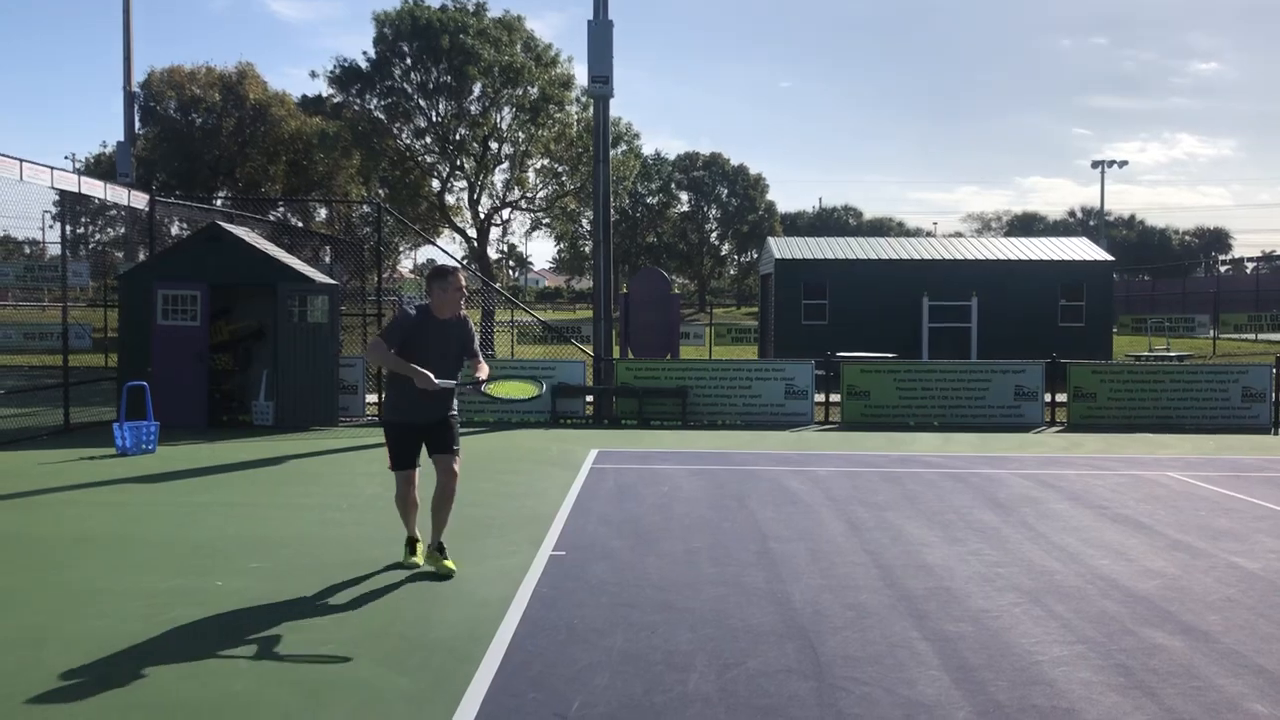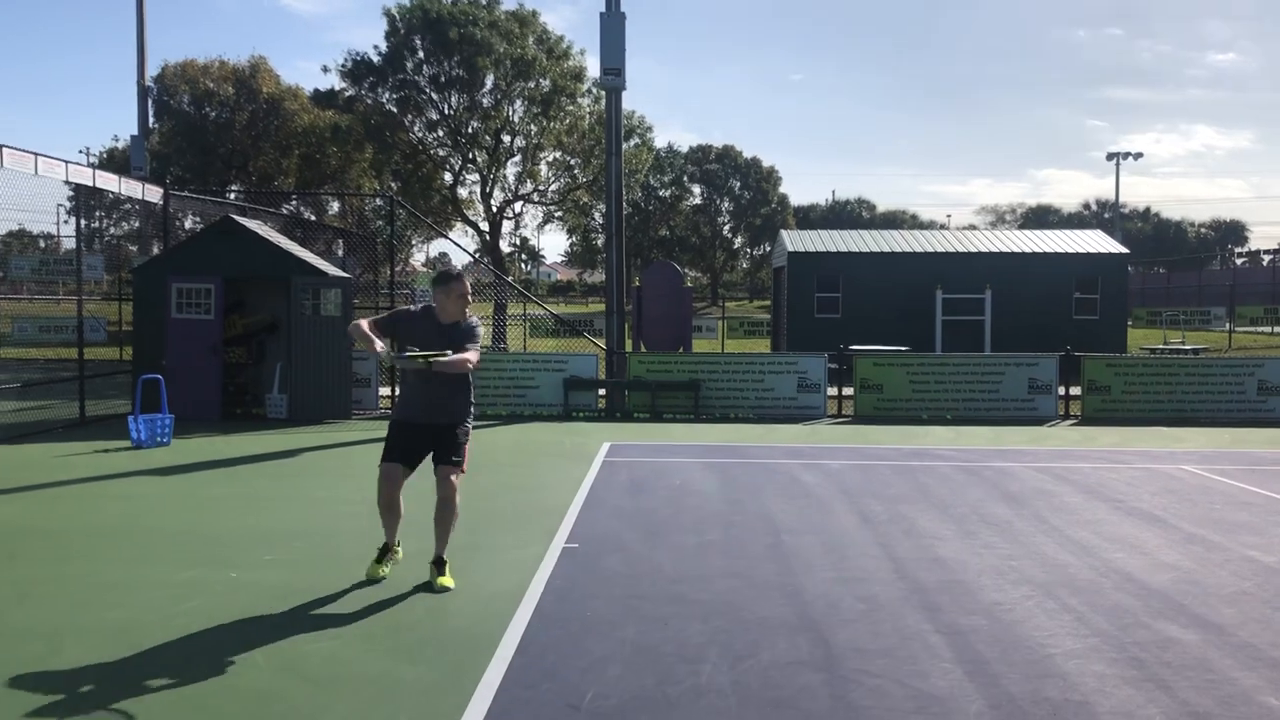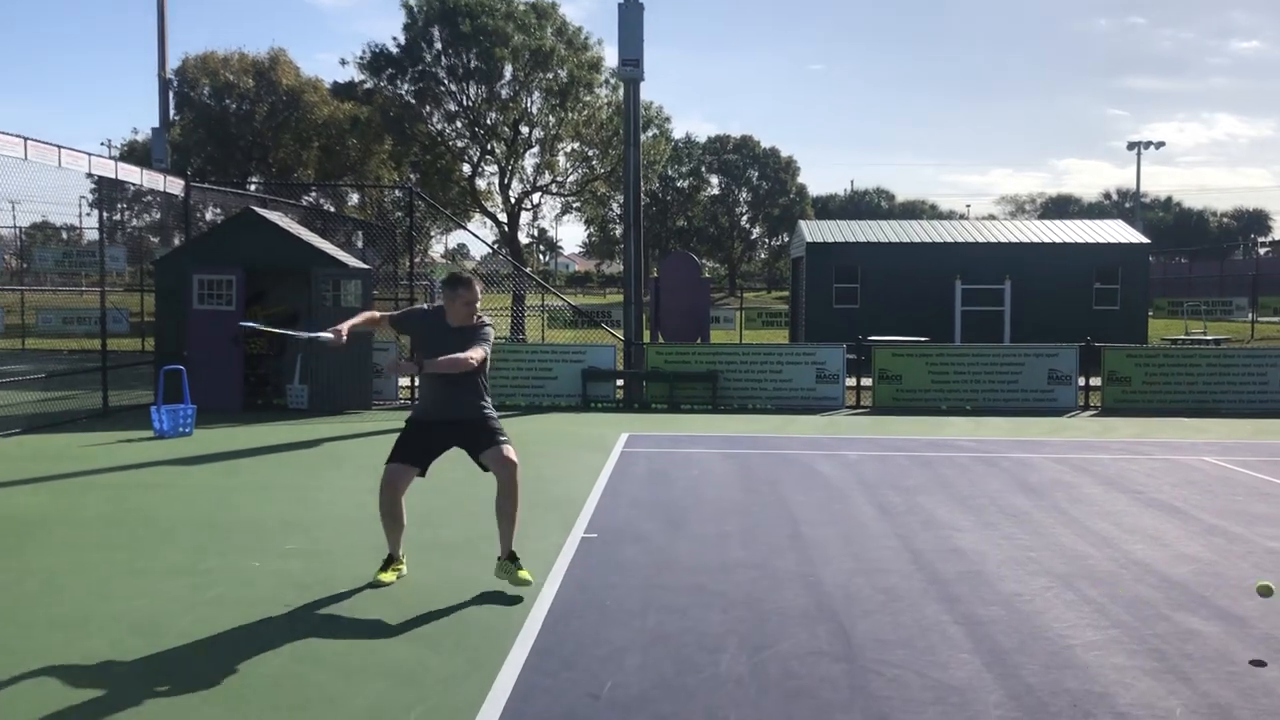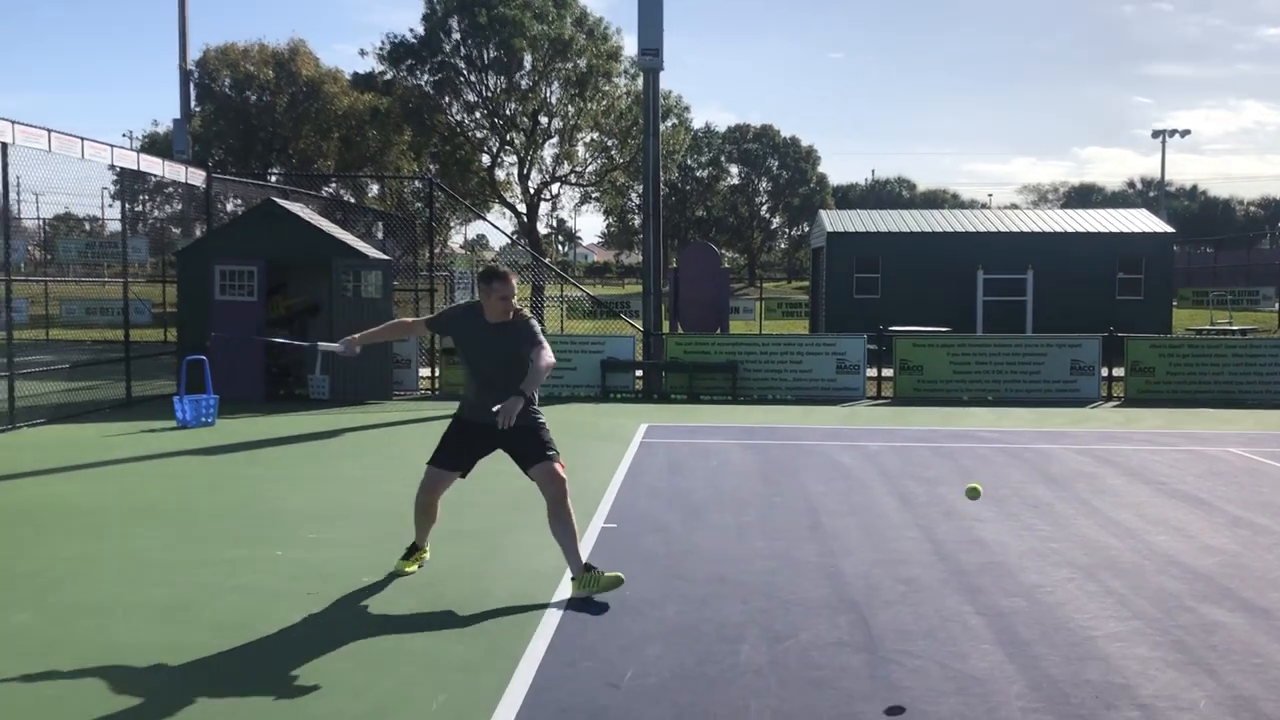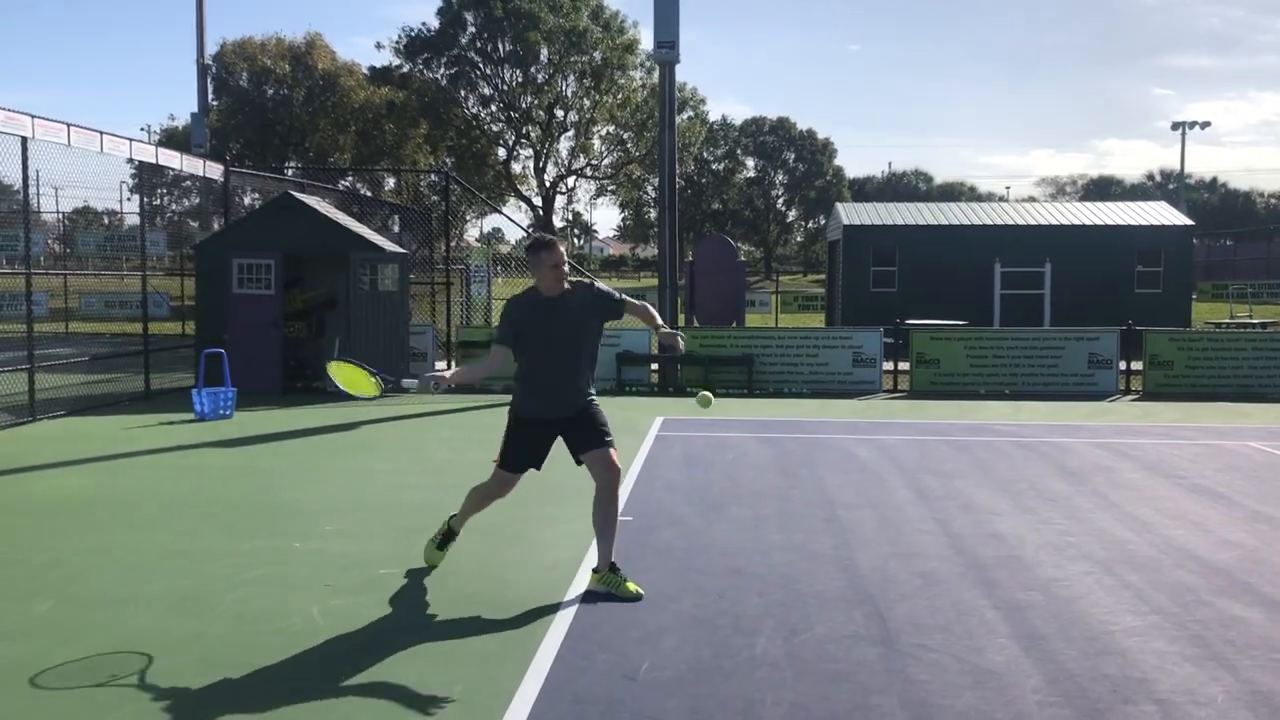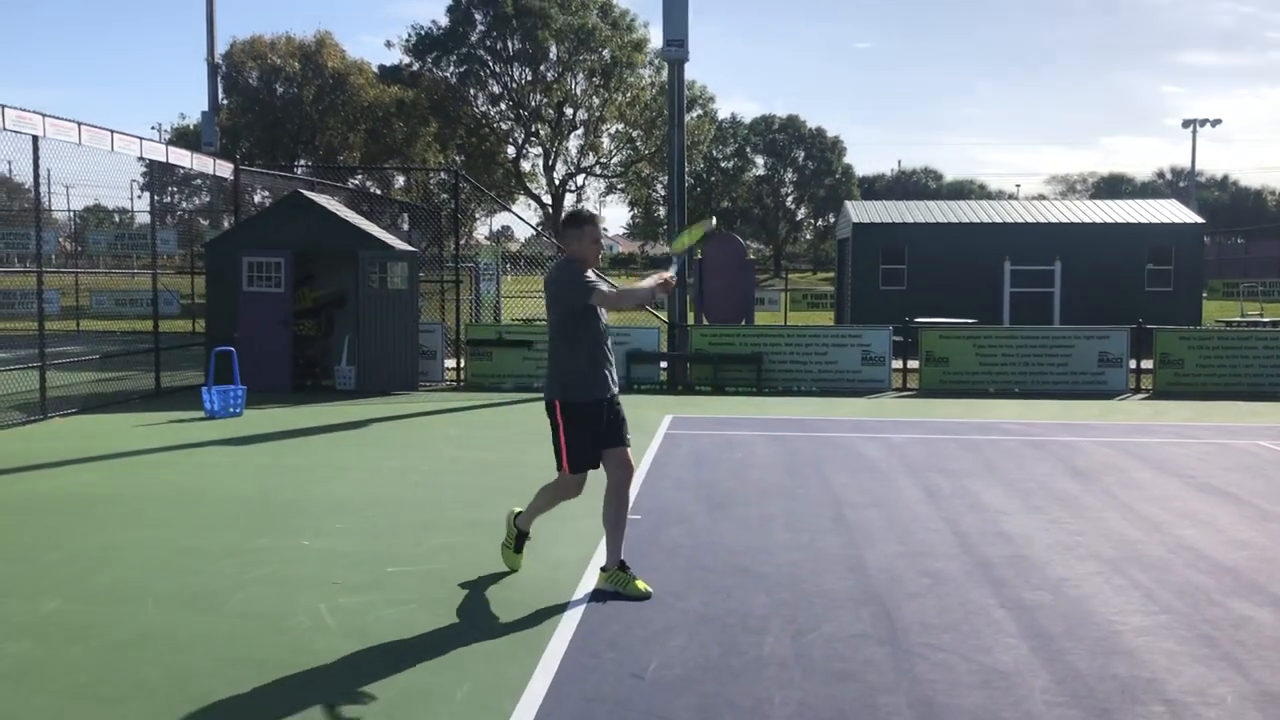
dt=0.2s
person 1, frame 1
left shoulder: (463, 324)
right shoulder: (409, 318)
left elbow: (478, 363)
right elbow: (372, 351)
left wrist: (480, 374)
right wrist: (414, 371)
left hip: (442, 412)
right hip: (401, 415)
left knee: (449, 472)
right knee: (406, 484)
left ankle: (436, 546)
right ankle: (413, 538)
person 1, frame 2
left shoulder: (471, 328)
right shoulder: (411, 317)
left elbow: (468, 360)
right elbow: (358, 326)
left wrist: (426, 364)
right wrist: (372, 340)
left hip: (452, 419)
right hip: (410, 417)
left knee: (448, 484)
right knee: (387, 484)
left ankle: (440, 562)
right ankle: (391, 546)
person 1, frame 3
left shoulder: (482, 329)
right shoulder: (423, 317)
left elbow: (469, 360)
right elbow: (377, 317)
left wrist: (420, 366)
right wrist: (346, 326)
left hip: (475, 416)
right hip: (428, 417)
left knee: (508, 465)
right knee: (390, 484)
left ankle: (506, 557)
right ankle: (395, 558)
person 1, frame 4
left shoulder: (525, 325)
right shoulder: (462, 316)
left elbow: (545, 361)
right elbow: (411, 325)
left wrist: (519, 397)
right wrist: (361, 338)
left hip: (521, 416)
right hip: (474, 418)
left knee: (556, 483)
right knee: (429, 488)
left ankle: (582, 575)
right ankle: (419, 548)
person 1, frame 5
left shoulder: (588, 294)
right shoulder: (519, 309)
left elbow: (637, 306)
right elbow: (494, 362)
left wrist: (661, 329)
right wrist: (454, 375)
left hip: (580, 404)
right hip: (532, 409)
left knee: (609, 473)
right knee: (500, 484)
left ankle: (604, 571)
right ankle: (454, 527)
person 1, frame 6
left shoulder: (586, 274)
right shoulder: (566, 279)
left elbow: (631, 295)
right elbow: (625, 298)
left wrist: (657, 282)
right wrist: (659, 280)
left hip: (603, 392)
right hip: (570, 397)
left knee: (622, 471)
right knee: (571, 484)
left ankle: (613, 568)
right ankle: (521, 523)
